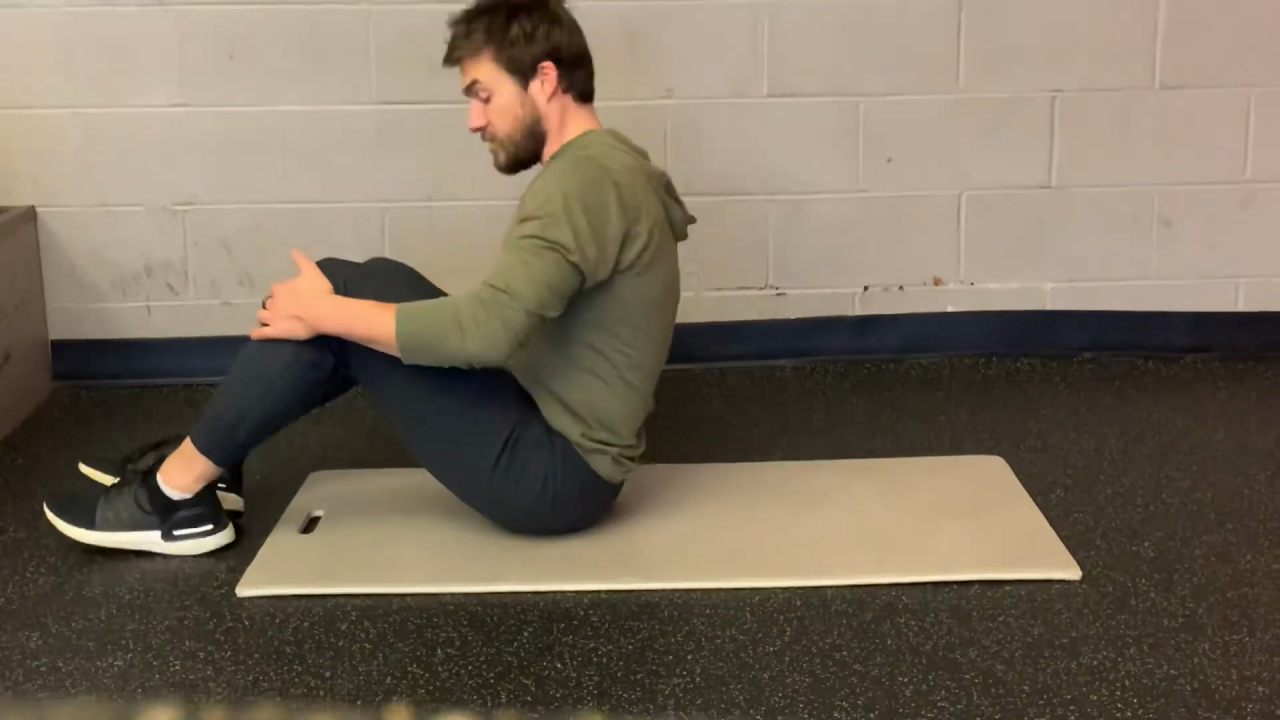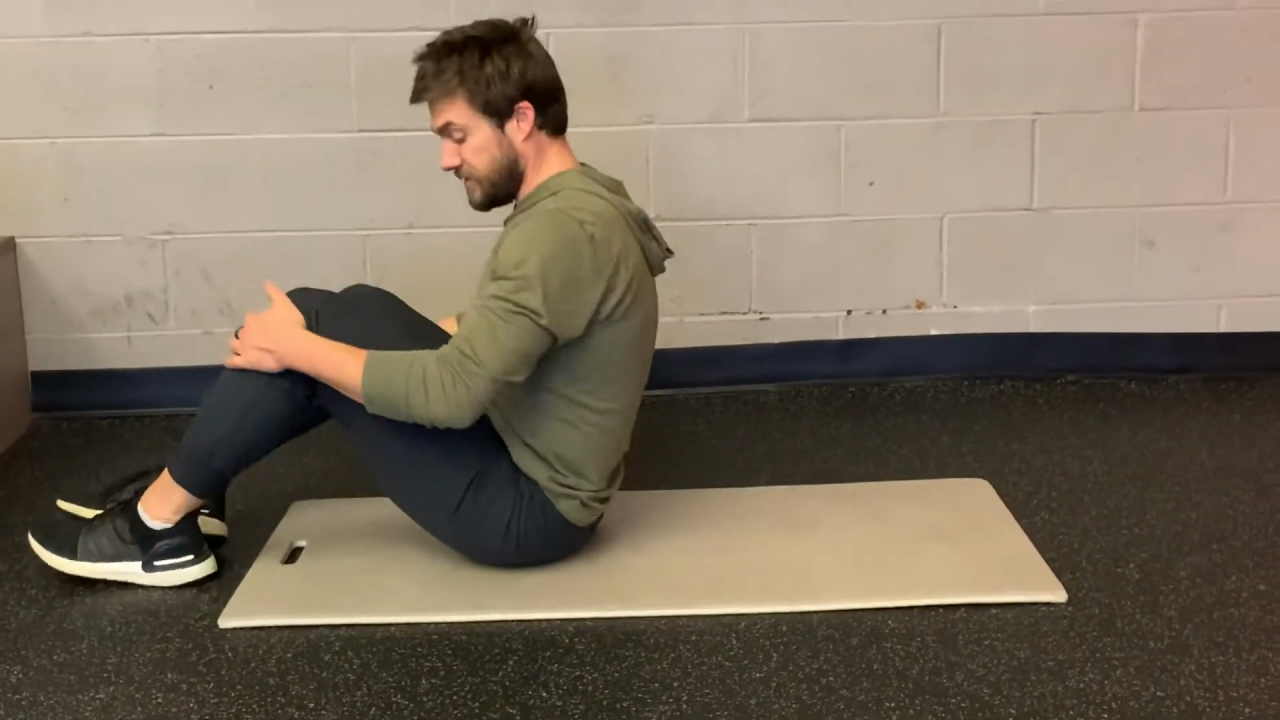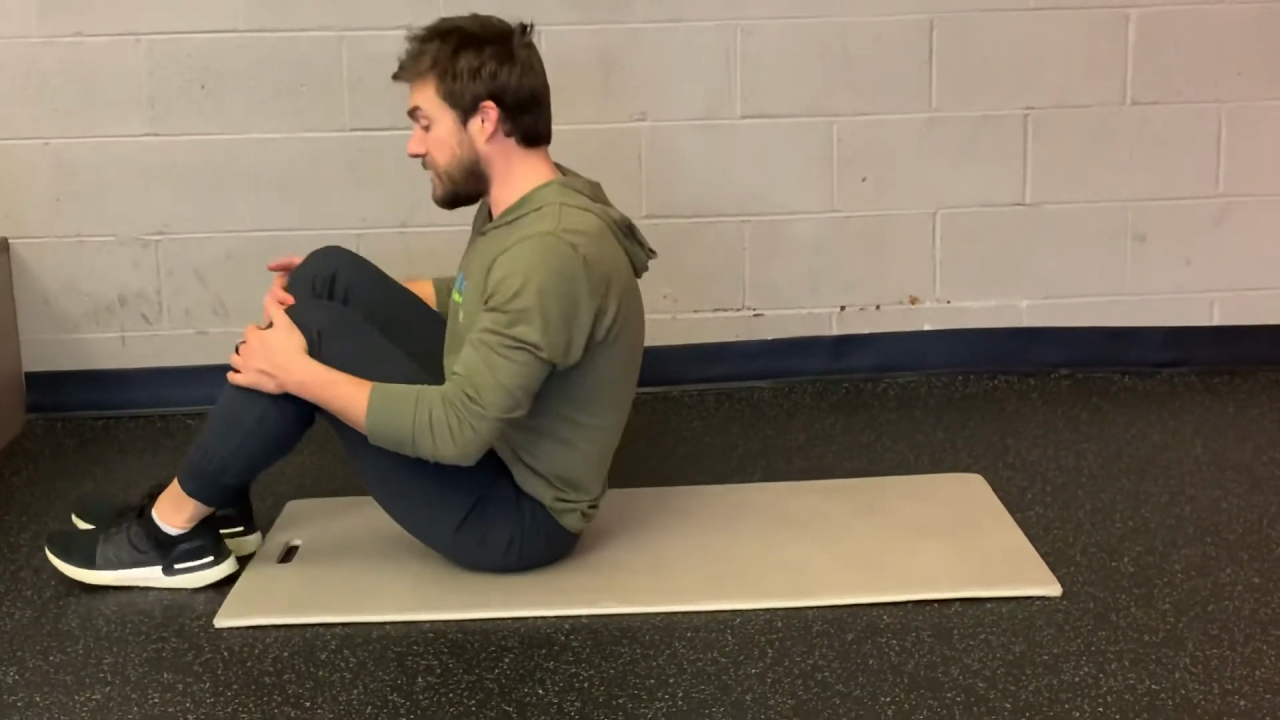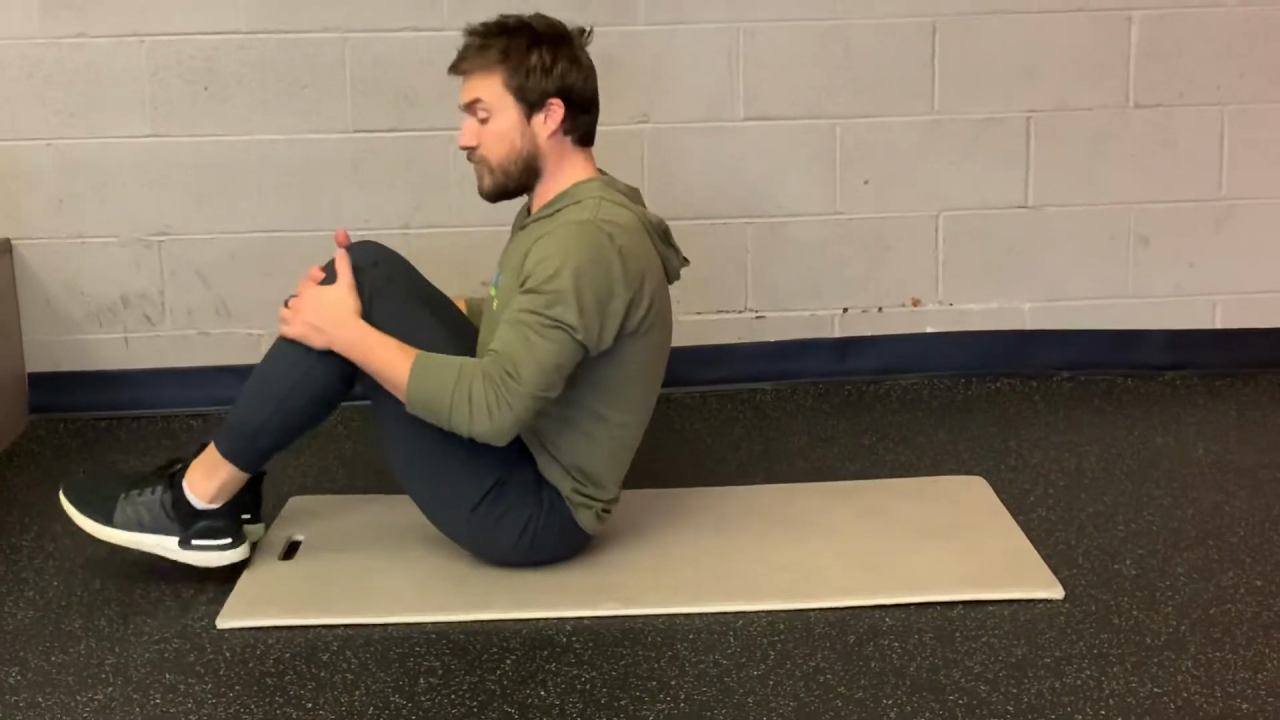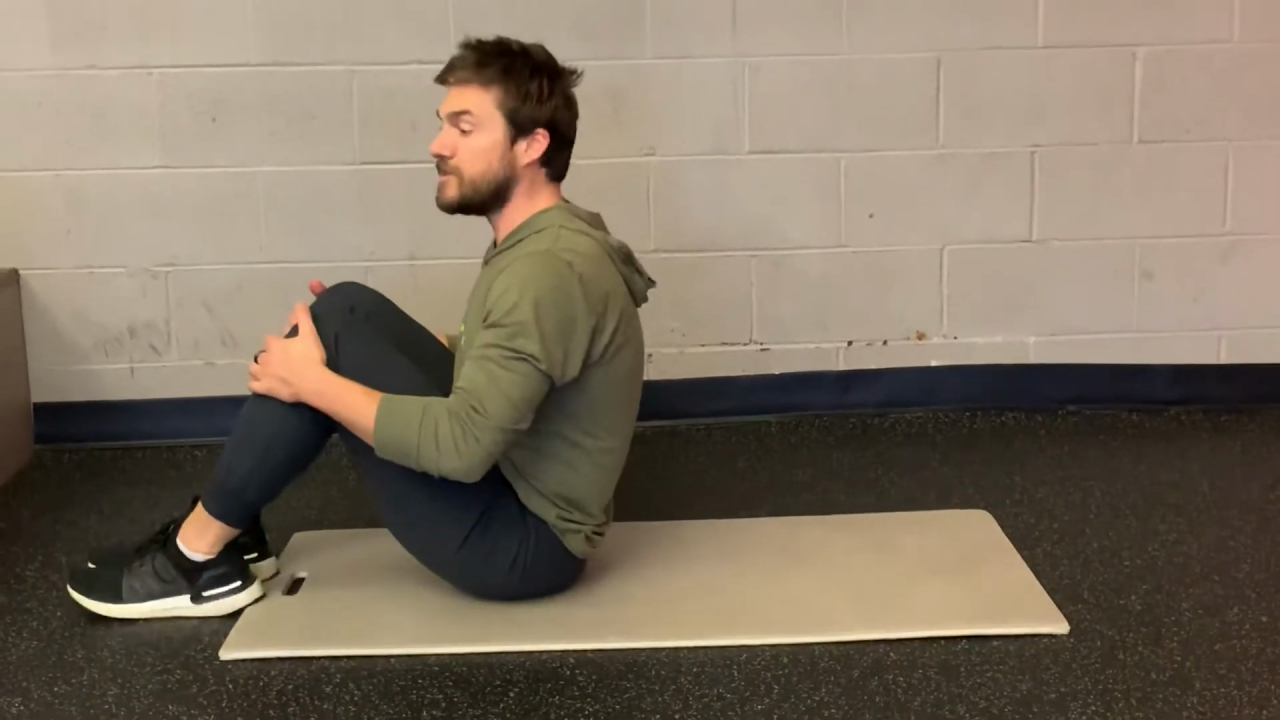
dt=0.5s
person 1, frame 1
left shoulder: (583, 179)
right shoulder: (593, 170)
left elbow: (487, 330)
right elbow: (506, 312)
left wrist: (328, 313)
right wrist: (350, 301)
left hip: (553, 474)
right hip: (557, 442)
left knee: (339, 294)
right knee: (380, 283)
left ankle: (176, 496)
right ankle: (212, 456)
person 1, frame 2
left shoulder: (561, 231)
right shoulder: (569, 203)
left elbow: (452, 392)
right elbow: (494, 331)
left wrist: (300, 348)
right wrist: (348, 331)
left hip: (525, 511)
right hip: (525, 458)
left knee: (312, 330)
right knee: (360, 307)
left ankle: (158, 525)
right ankle: (192, 485)
person 1, frame 3
left shoulder: (554, 249)
right shoulder: (519, 203)
left elbow: (459, 431)
right elbow: (472, 305)
left wrist: (299, 372)
right wrist: (319, 299)
left hip: (515, 516)
right hip: (493, 439)
left knee: (313, 333)
right knee: (330, 273)
left ankle: (173, 530)
right ankle: (213, 495)
person 1, frame 4
left shoulder: (587, 241)
right shoulder: (561, 213)
left elbow: (491, 407)
right elbow: (498, 321)
left wrist: (346, 331)
right wrist: (367, 299)
left hip: (530, 512)
right hip: (518, 454)
left knee: (349, 319)
right knee: (367, 267)
left ankle: (200, 504)
right ankle: (227, 483)
person 1, frame 5
left shoulder: (550, 269)
right shoulder: (536, 241)
left elbow: (463, 445)
right elbow: (485, 361)
left wrist: (314, 380)
right wrist: (343, 336)
left hip: (525, 544)
right hip: (513, 487)
left knee: (334, 340)
right knee: (345, 308)
left ankle: (201, 559)
right ankle: (229, 529)
